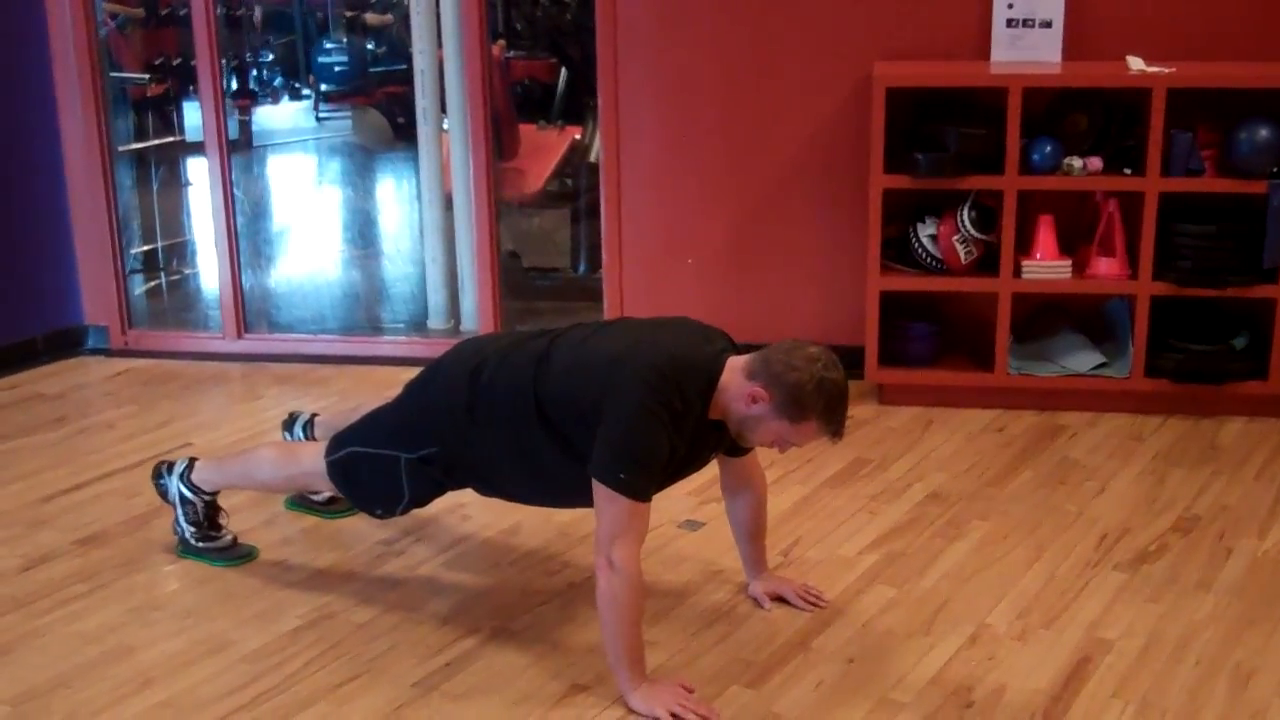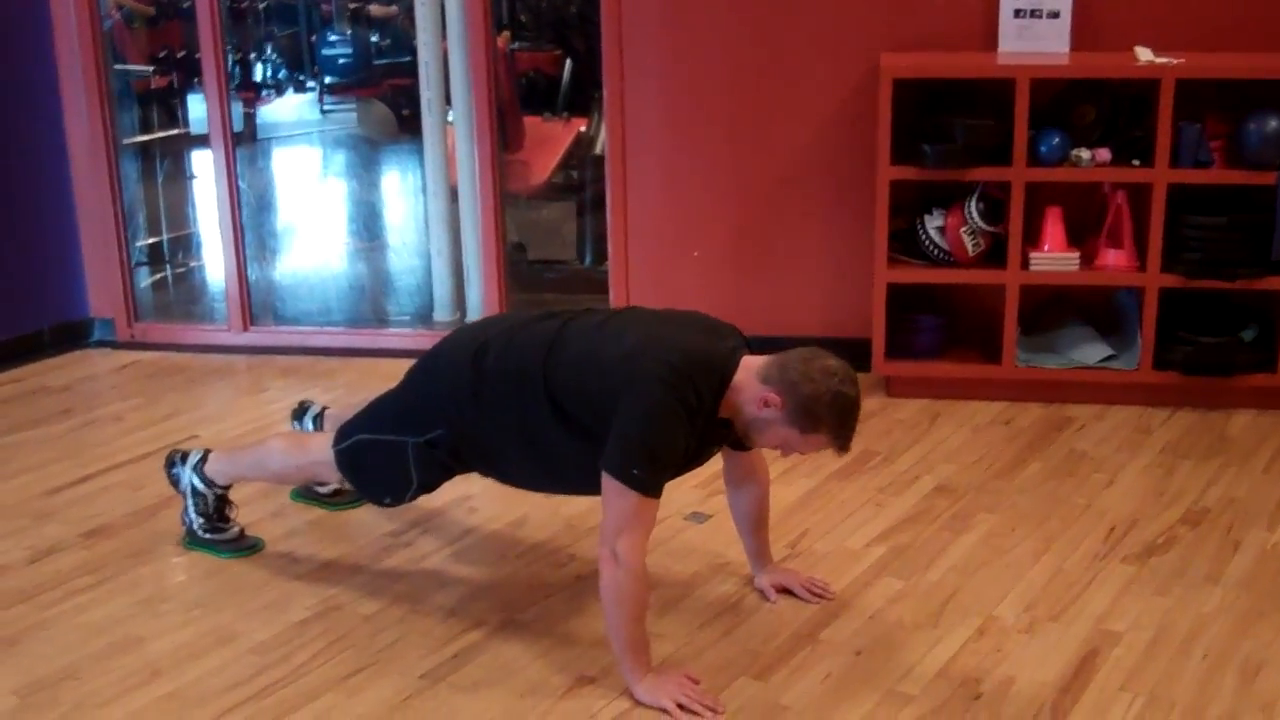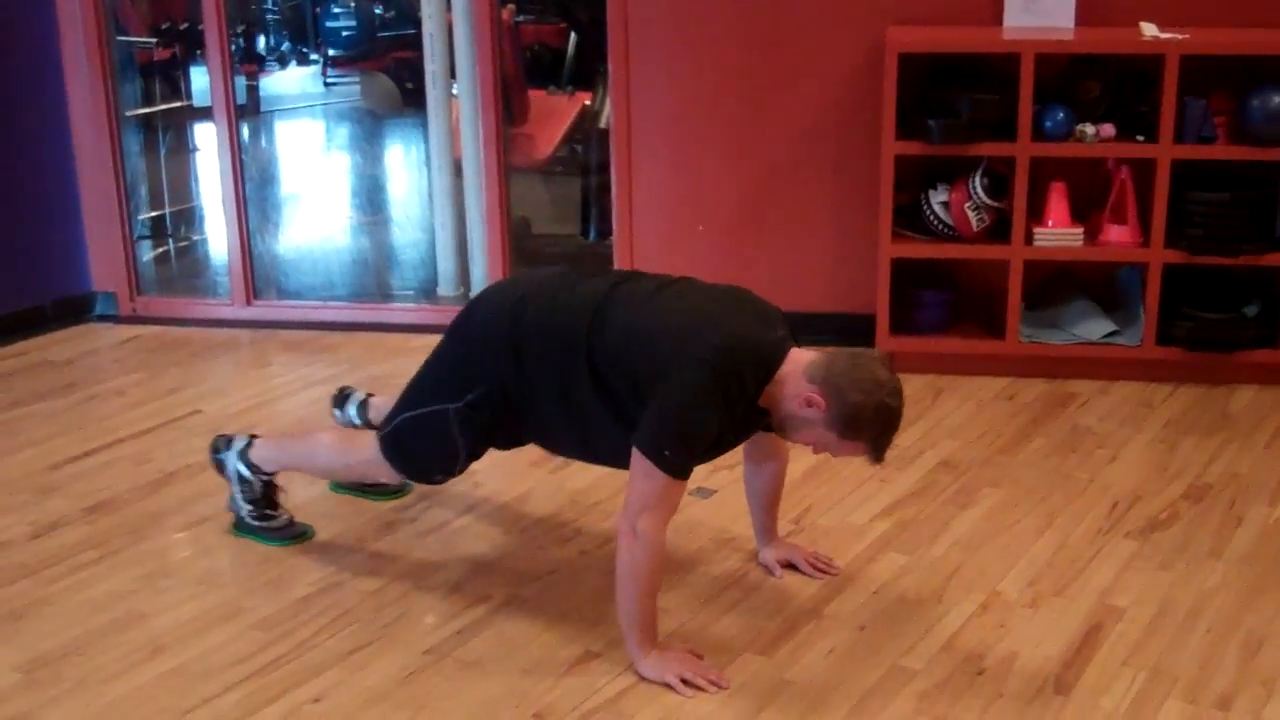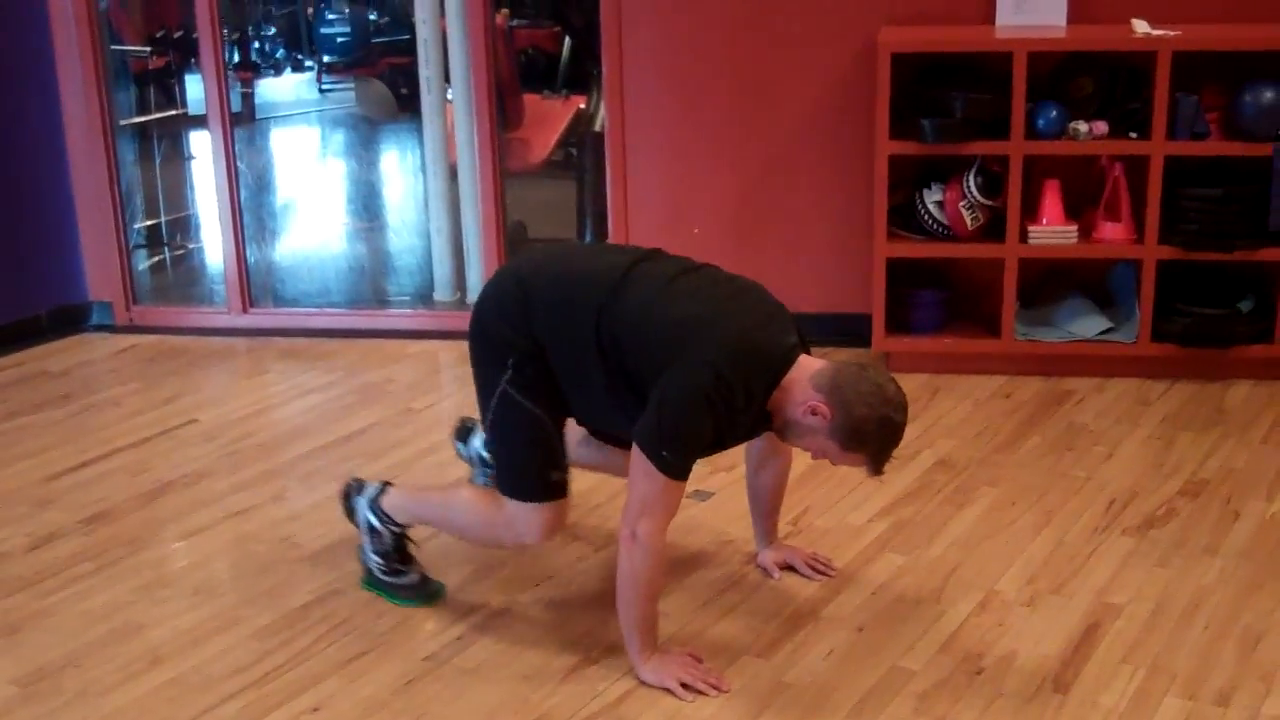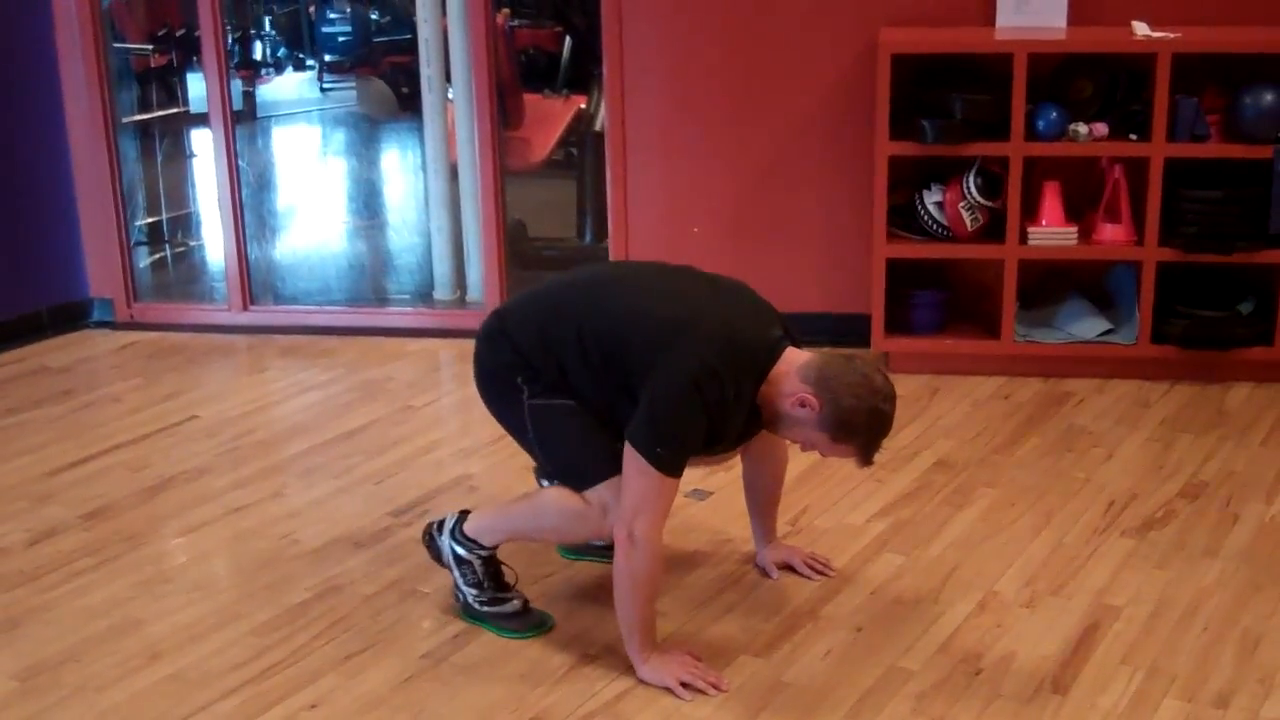
dt=0.3s
person 1, frame 1
left shoulder: (729, 372)
right shoulder: (648, 403)
left elbow: (743, 479)
right elbow: (615, 556)
left wrist: (758, 573)
left hip: (502, 384)
right hip: (460, 415)
right knee: (327, 468)
left ankle: (311, 424)
right ankle: (189, 480)
person 1, frame 2
left shoulder: (740, 369)
right shoulder: (664, 401)
left elbow: (744, 471)
right elbow: (620, 550)
left wrist: (762, 565)
left hip: (505, 368)
right hip: (466, 392)
right knee: (337, 461)
left ankle: (320, 419)
right ankle: (201, 473)
person 1, frame 3
left shoulder: (775, 351)
right shoulder: (708, 385)
left elbow: (765, 449)
right elbow: (640, 526)
left wrist: (768, 541)
right wrist: (644, 652)
left hip: (537, 326)
right hip: (498, 344)
left knee: (483, 433)
right knee: (387, 461)
left ankle: (365, 412)
right ankle: (251, 460)
person 1, frame 4
left shoulder: (788, 352)
right shoulder: (709, 387)
left elbow: (769, 445)
right elbow: (641, 529)
left wrist: (768, 542)
right wrist: (643, 656)
left hip: (572, 304)
right hip: (517, 319)
left knee: (635, 456)
right knee: (534, 522)
left ankle: (490, 442)
right ankle: (383, 508)
person 1, frame 5
left shoulder: (773, 346)
right shoulder: (697, 381)
left elbow: (763, 441)
right elbow: (637, 531)
left wrist: (767, 542)
right wrist: (645, 657)
left hip: (581, 339)
right hip: (519, 358)
left knee: (728, 435)
right knee: (618, 507)
left ankle: (570, 476)
right ankle: (467, 537)
